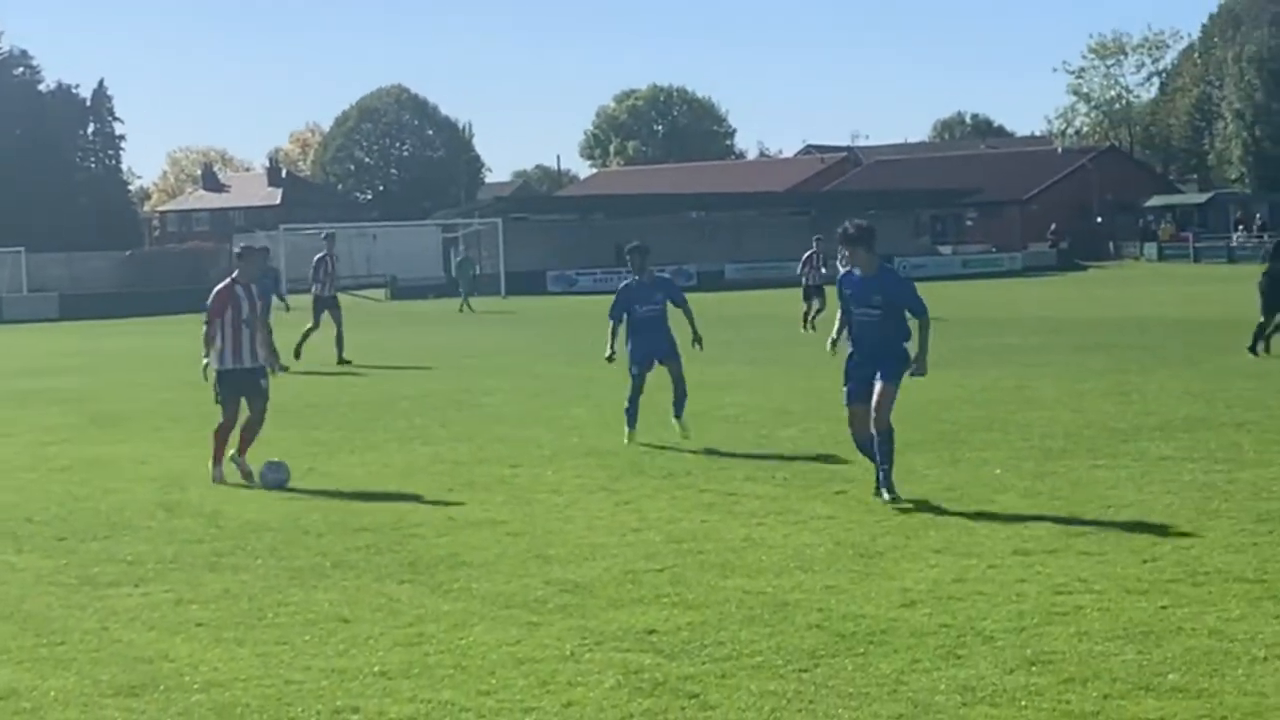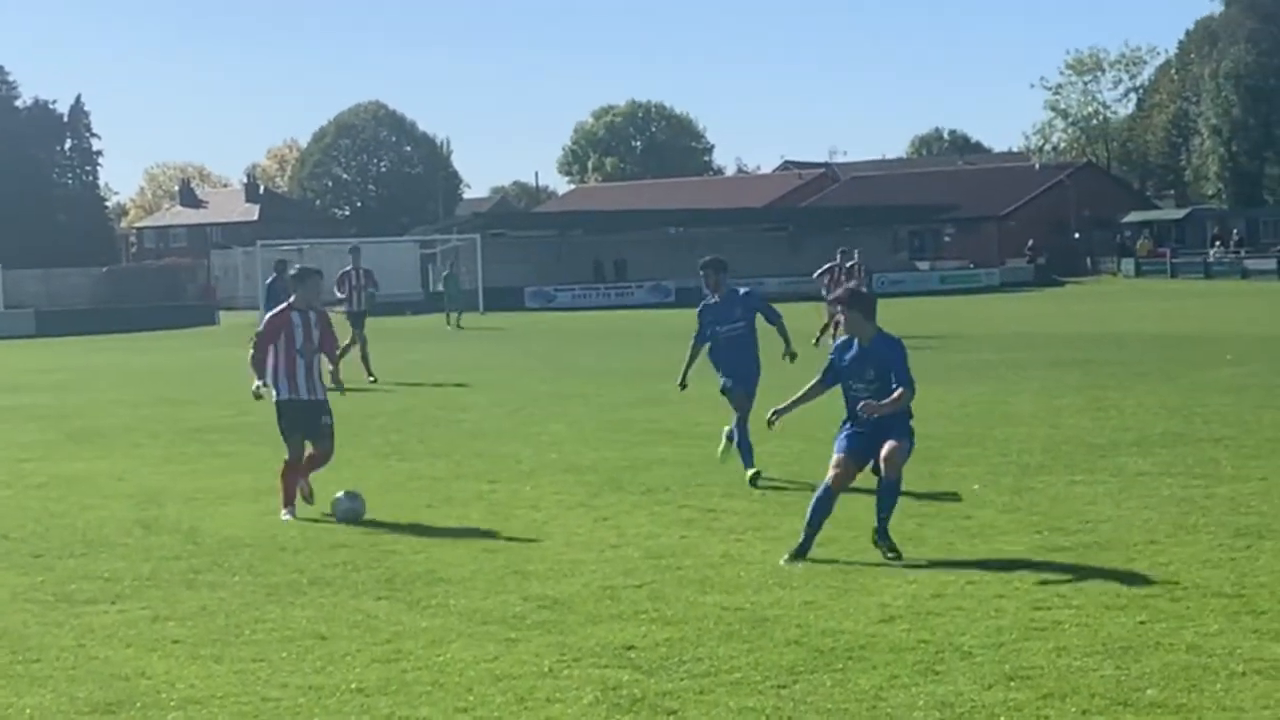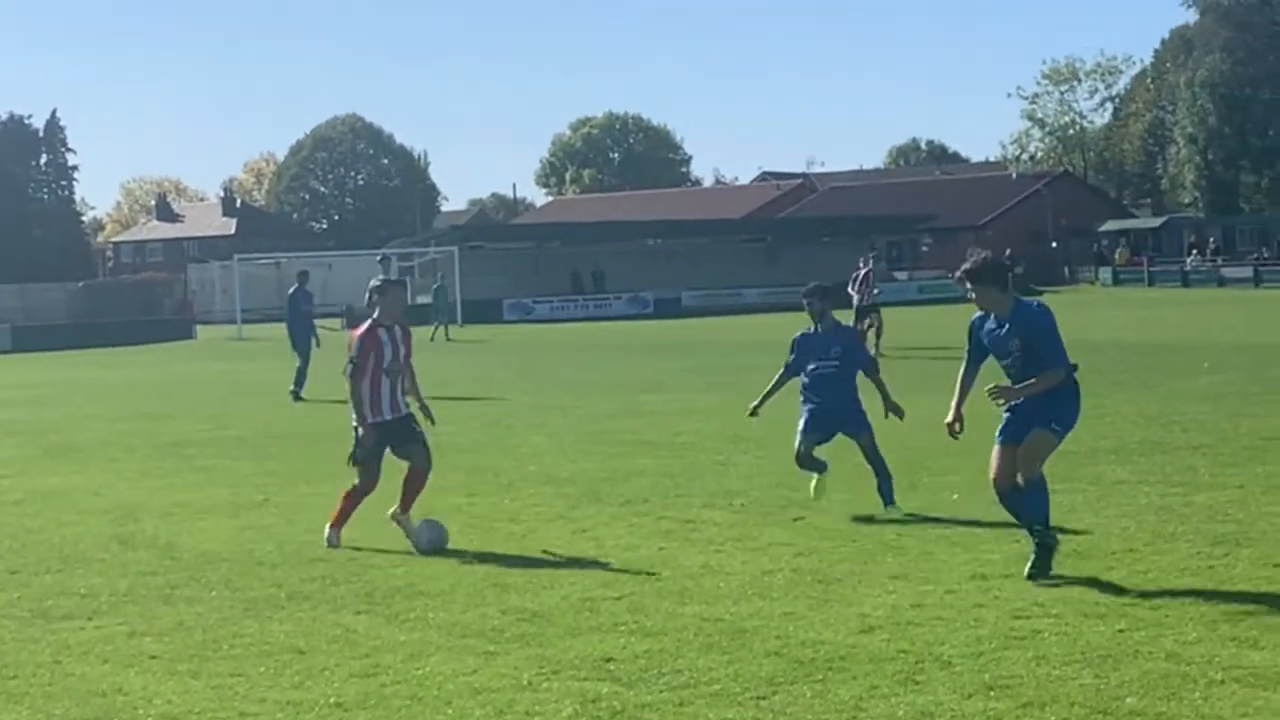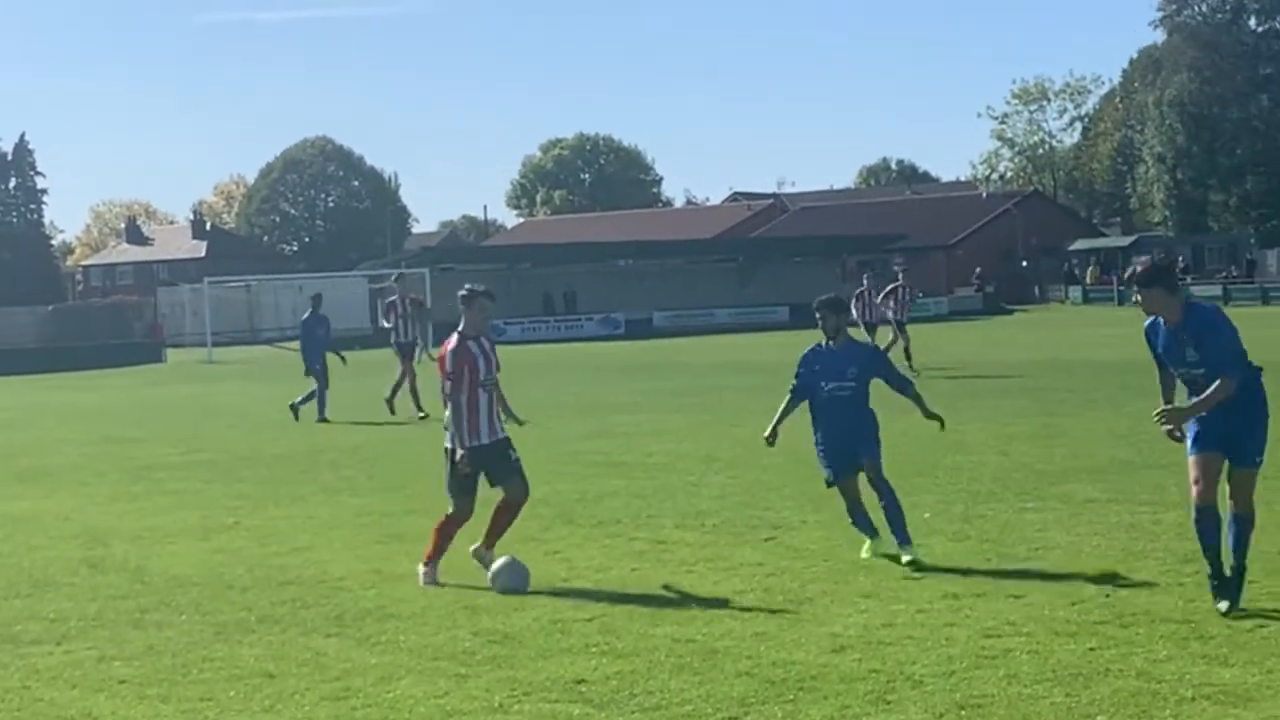
dt=0.4s
person 1, frame 1
left shoulder: (894, 280)
right shoulder: (846, 279)
left elbow: (922, 316)
left wrist: (922, 355)
right wrist: (835, 335)
left hip: (889, 358)
right hip: (859, 358)
left knee: (879, 412)
right knee: (859, 432)
left ankle: (886, 479)
right ankle: (883, 474)
person 1, frame 2
left shoulder: (891, 347)
right shoulder: (843, 348)
left elbow: (907, 392)
right elbow: (823, 382)
left wrist: (882, 408)
right wrist: (787, 408)
left hip: (893, 426)
right hip: (858, 427)
left knee: (890, 459)
right knee: (836, 477)
left ankle: (882, 530)
right ankle: (804, 544)
person 1, frame 3
left shoulder: (1036, 315)
right shoulder: (981, 324)
left elbow: (1058, 371)
right elbow: (971, 365)
left wrist: (1016, 391)
right wrist: (956, 408)
left hip: (1058, 401)
right hip: (1022, 403)
left knee: (1026, 463)
right knee: (1000, 479)
left ankle: (1044, 540)
right ankle: (1043, 540)
person 1, frame 4
left shoulder: (1210, 319)
right shoulder: (1154, 329)
left elbow: (1230, 380)
left wrist: (1188, 411)
right wrist: (1170, 414)
left hip: (1244, 408)
right hip: (1203, 415)
left knee: (1241, 498)
right knee: (1202, 493)
left ankle: (1237, 572)
right ankle: (1217, 574)
person 2, frame 1
left shoulder: (255, 290)
right shoulder: (223, 292)
right elbow: (210, 326)
left wrist: (270, 352)
right wrist: (207, 356)
left hip: (255, 364)
right hip: (228, 365)
left knee: (259, 413)
right knee: (229, 419)
left ankle: (240, 456)
right ankle: (216, 465)
person 2, frame 2
left shoulder: (320, 317)
right shoulder: (277, 319)
left elbow: (329, 349)
right elbow: (257, 352)
left wrist: (335, 370)
right wrist: (258, 379)
left hip: (316, 395)
right hip: (288, 396)
left knee: (325, 451)
right knee: (296, 452)
left ankle: (301, 477)
right ankle: (287, 506)
person 2, frame 3
left shoulder: (402, 331)
right shoulder: (364, 337)
right elbow: (354, 382)
left wrist: (419, 400)
right wrist: (364, 423)
left hip: (399, 414)
right hip: (372, 418)
left knee: (422, 461)
right knee: (367, 482)
left ankle: (402, 512)
right ankle: (334, 529)
person 2, frame 4
left shoulder: (487, 342)
right shoulder: (454, 350)
right elbow: (453, 401)
left wrist: (507, 411)
right wrist: (460, 446)
left hip: (495, 436)
right hip: (467, 442)
left knee: (518, 492)
right knee: (462, 510)
left ankle: (485, 549)
right ankle: (429, 565)
person 3, frame 1
left shoulder: (664, 283)
right shoulder: (626, 289)
left elbow: (683, 304)
right elbow: (615, 319)
left wrist: (695, 331)
right wrist: (611, 346)
left hip: (663, 339)
right hip: (638, 343)
left knee: (678, 376)
right knee: (637, 388)
left ankle: (678, 417)
right ankle: (630, 428)
person 3, frame 2
left shoulder: (746, 297)
right shoulder: (706, 309)
left elbow: (775, 319)
right elbow: (699, 341)
left wrist: (788, 345)
right wrist: (684, 373)
left hip: (749, 365)
right hip: (726, 366)
left knee: (743, 412)
right knee: (741, 409)
left ankle: (730, 434)
right ankle: (749, 467)
person 3, frame 3
left shoulder: (848, 336)
right shoulder: (802, 340)
left elbow: (870, 370)
right elbow: (789, 372)
left wrist: (887, 399)
right wrist: (762, 400)
left hip: (847, 402)
right hip: (815, 405)
left knee: (870, 450)
right knee: (802, 456)
left ankle: (889, 502)
right ankle: (820, 470)
person 3, frame 4
left shoulder: (867, 353)
right shoulder: (812, 357)
left elbow: (901, 383)
right elbow: (796, 395)
left wrist: (924, 409)
right wrist: (774, 426)
left hip: (862, 431)
right hip: (829, 438)
left knee: (874, 475)
right knee: (851, 497)
left ankle: (906, 545)
right ankle: (872, 536)
